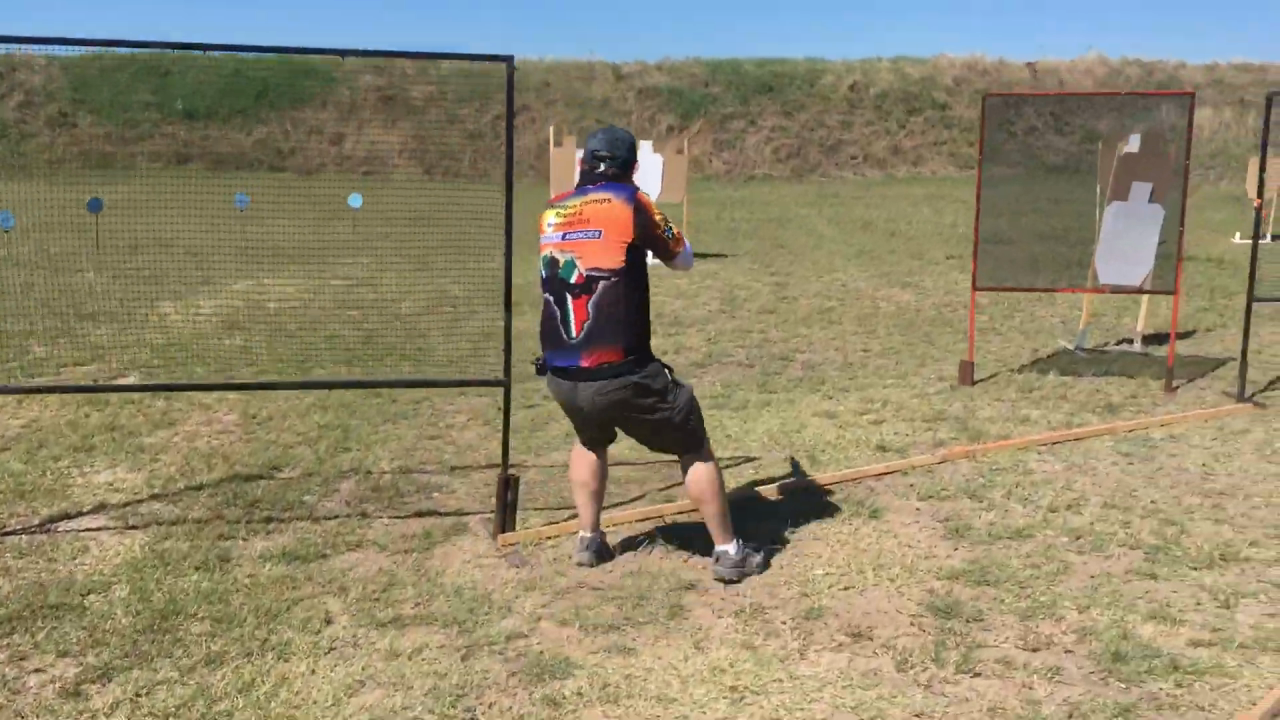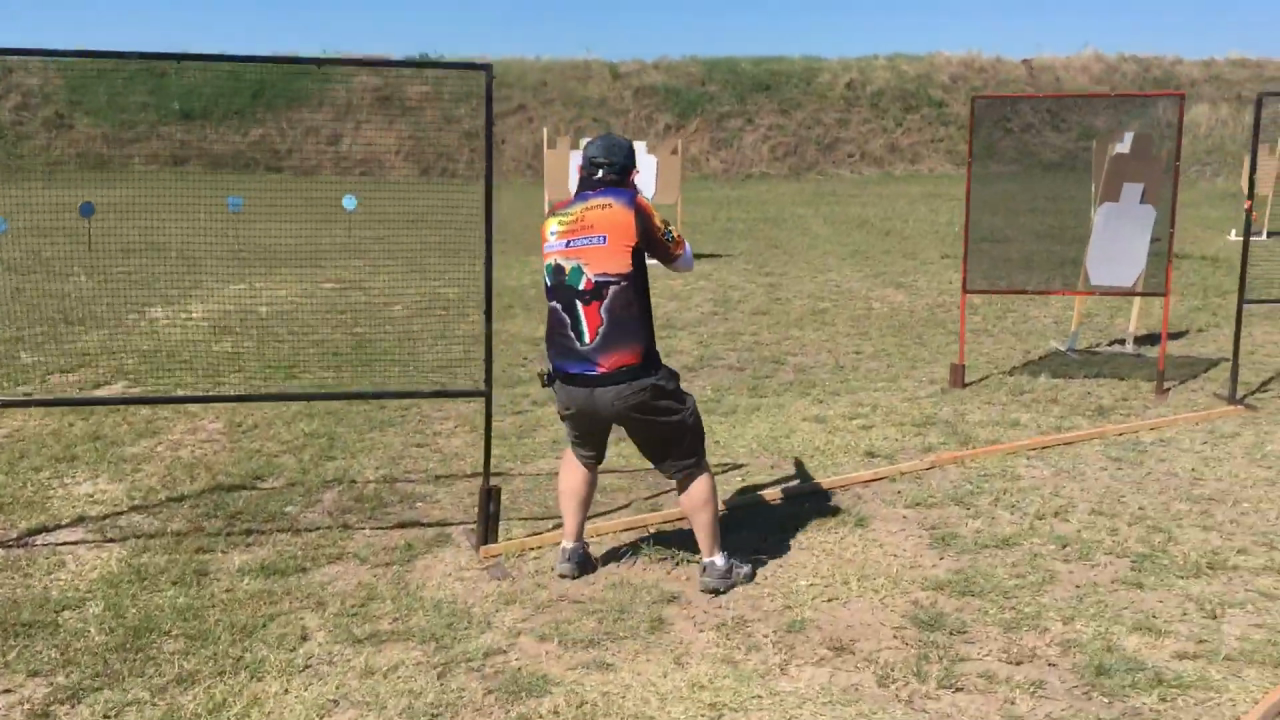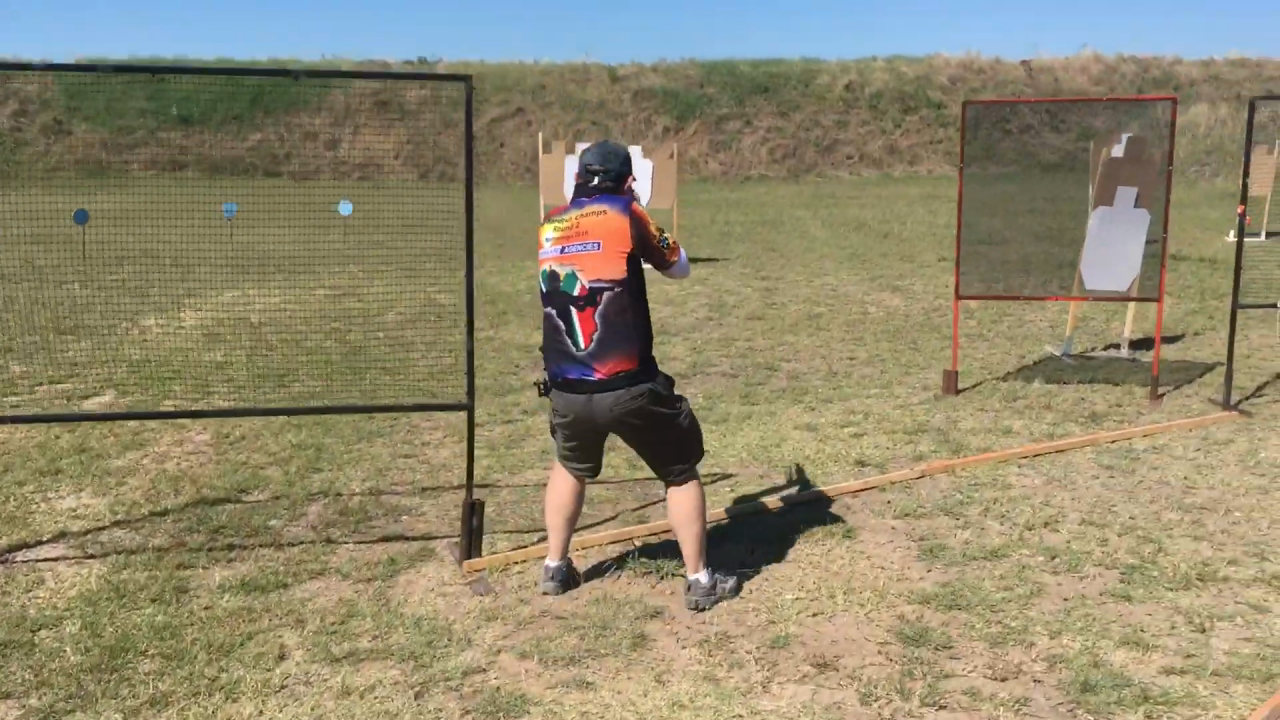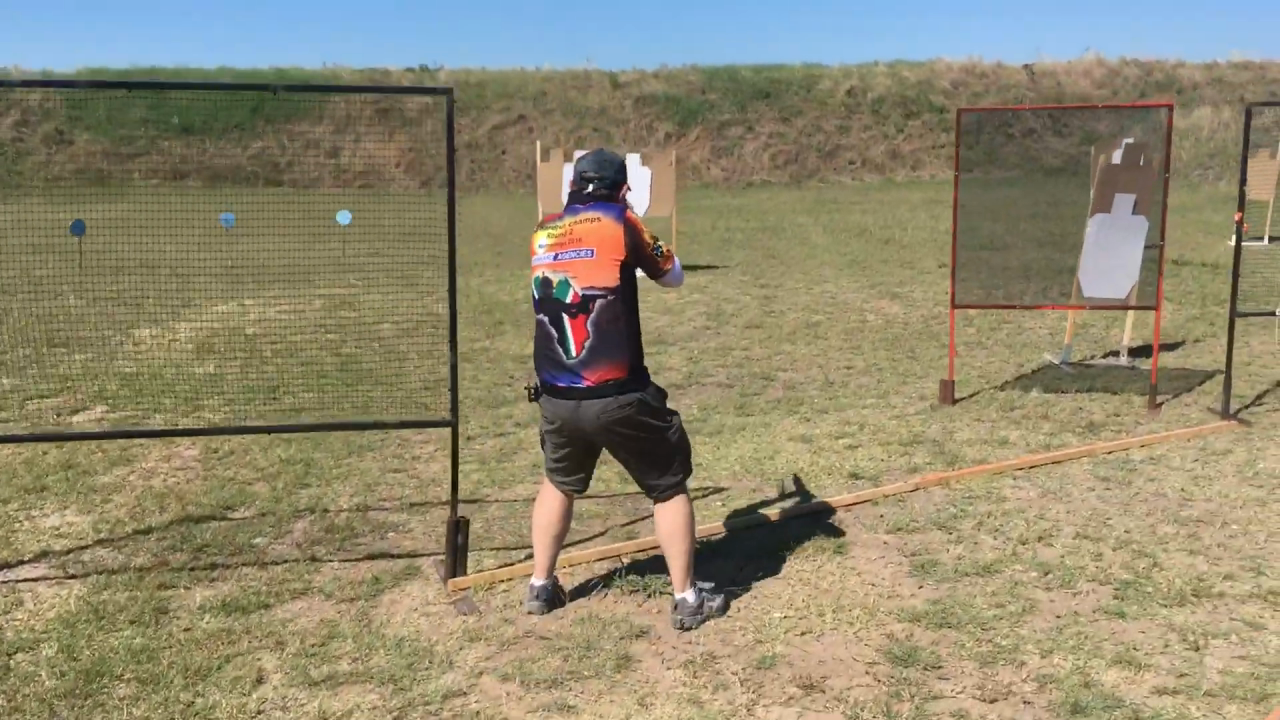
dt=0.1s
person 1, frame 1
left shoulder: (552, 214)
right shoulder: (631, 202)
right elbow: (682, 258)
left hip: (562, 375)
right hip: (624, 375)
left knee: (589, 442)
right knee: (694, 448)
left ankle: (588, 539)
right ankle: (728, 552)
person 1, frame 2
left shoulder: (553, 221)
right shoulder: (631, 207)
right elbow: (682, 260)
left hip: (570, 382)
right hip: (633, 380)
left knee: (582, 451)
right knee: (689, 462)
left ankle: (571, 550)
right ankle: (715, 564)
person 1, frame 3
left shoulder: (549, 227)
right shoulder: (627, 214)
right elbow: (678, 266)
left hip: (567, 389)
right hip: (630, 386)
left knee: (570, 466)
right knee: (681, 471)
left ankle: (554, 568)
right ankle: (699, 579)
person 1, frame 4
left shoulder: (542, 235)
right shoulder: (620, 222)
right elbow: (672, 275)
left hip: (557, 399)
right hip: (619, 396)
left knee: (559, 482)
right knee: (668, 485)
left ankle: (540, 586)
right ankle: (687, 597)
